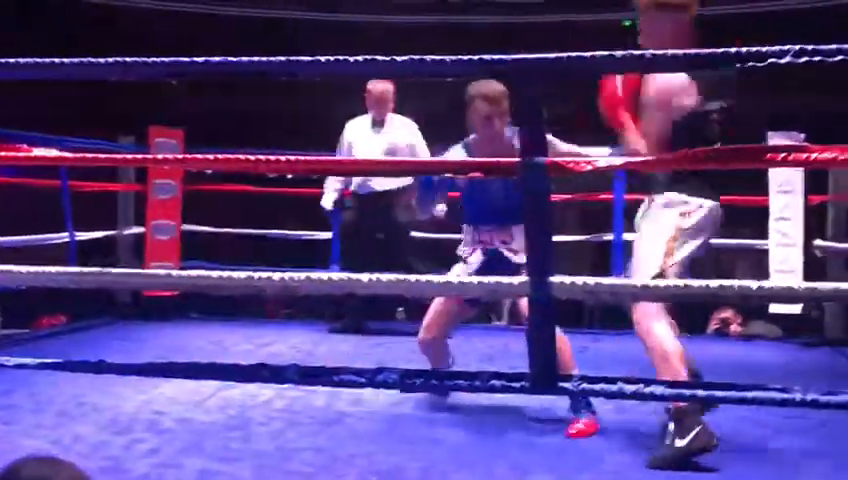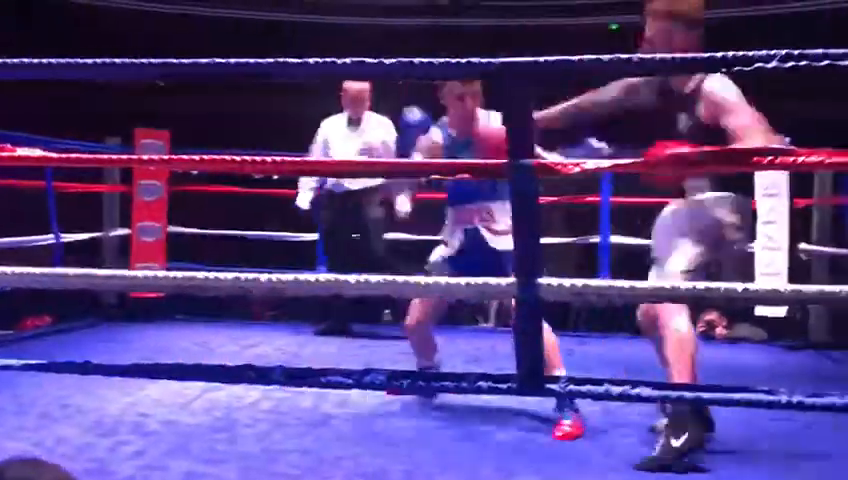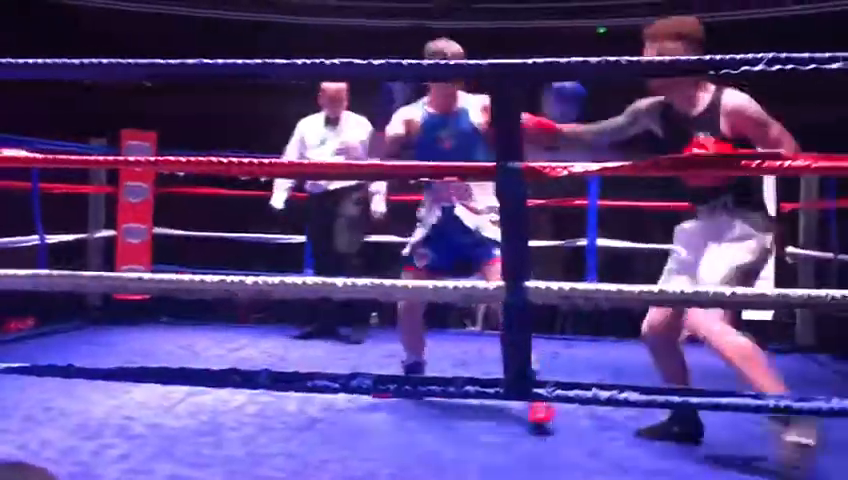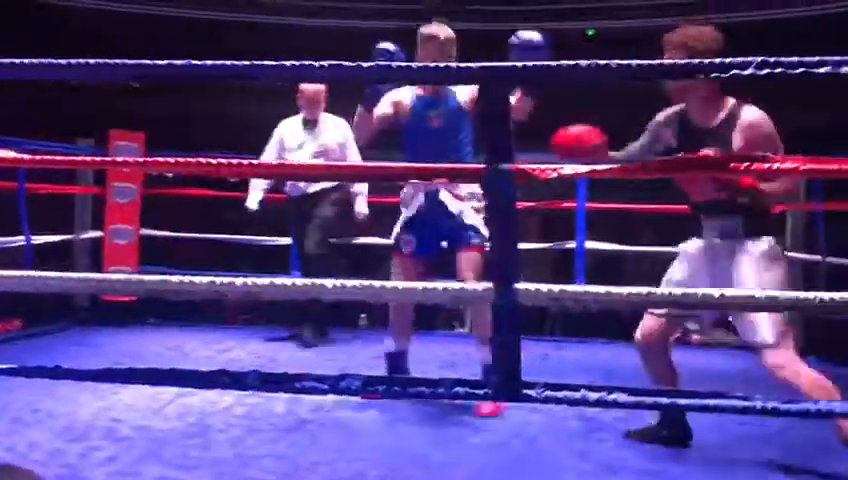
dt=0.1s
person 1, frame 1
left shoulder: (664, 82)
right shoulder: (707, 72)
left elbow: (644, 158)
left wrist: (623, 117)
left hip: (676, 203)
right hip: (695, 203)
left knee: (646, 311)
right knee: (655, 304)
left ankle: (688, 424)
person 1, frame 2
left shoulder: (715, 90)
right shoulder: (653, 86)
left elbow: (762, 146)
right elbow: (595, 103)
right wrist: (535, 120)
left hip: (713, 206)
right hip: (687, 207)
left knee: (668, 302)
right knee: (651, 314)
left ankle: (684, 422)
right ankle: (691, 410)
person 1, frame 3
left shoulder: (733, 106)
right shoulder: (651, 111)
left elbow: (790, 153)
right elbow: (599, 134)
left hip: (740, 228)
right hip: (701, 227)
left knee: (704, 320)
right knee: (655, 329)
left ankle: (794, 420)
right ankle: (686, 419)
person 1, frame 4
left shoulder: (750, 122)
right shoulder: (671, 123)
left elbow: (789, 188)
right elbow: (628, 163)
left wrist: (739, 184)
left hip: (751, 249)
right hip: (706, 247)
left knee: (780, 362)
right knee: (650, 336)
right ankle: (673, 423)
person 2, frame 1
right shoulder: (458, 156)
left elbow: (581, 157)
left hip: (520, 250)
right hip: (477, 251)
right knee: (430, 335)
left ankle: (582, 404)
person 2, frame 2
left shoulder: (499, 125)
right shoulder: (434, 140)
left hip: (501, 231)
right hip: (460, 236)
right knee: (415, 322)
left ankle: (568, 404)
right ankle: (430, 376)
person 2, frame 3
left shoulder: (480, 106)
right shoulder: (411, 115)
right wrist: (383, 129)
left hip: (477, 211)
right hip: (434, 213)
right knee: (409, 303)
right ankle: (413, 372)
person 2, frame 4
left shoulder: (468, 91)
right shoulder: (401, 97)
left elbow: (518, 111)
right elbow: (362, 132)
right wrist: (372, 92)
left hip: (460, 198)
right hip: (419, 199)
left knee: (471, 286)
left ankle: (491, 375)
right ankle: (397, 368)
person 3, frame 1
left shoulder: (406, 127)
right shoulder: (353, 128)
right wrist: (331, 193)
left hip: (395, 197)
right hip: (361, 199)
left knee: (403, 259)
right knee: (355, 258)
right ankle: (354, 316)
person 3, frame 2
left shoulder: (381, 125)
right shoulder: (329, 126)
right elbow: (315, 162)
left wrist: (403, 197)
right wrist: (306, 191)
left hip: (370, 196)
right hip: (336, 198)
left knee: (376, 255)
right knee: (338, 259)
right ankle: (338, 318)
person 3, frame 3
left shoulder: (359, 124)
right shoulder: (306, 126)
right elbow: (290, 161)
left wrist: (378, 196)
right wrist: (280, 191)
left hip: (349, 194)
right hip: (318, 198)
left knee: (344, 252)
right knee: (322, 259)
left ankle: (358, 320)
right ankle: (325, 320)
person 3, frame 4
left shoulder: (338, 126)
right shoulder: (286, 128)
left elbow: (354, 164)
right elbow: (268, 162)
left wrist: (360, 197)
right wrist: (256, 192)
left hip: (328, 196)
right hip: (298, 200)
left knee: (315, 253)
right knee: (307, 260)
left ankle: (312, 322)
right ankle: (316, 322)
